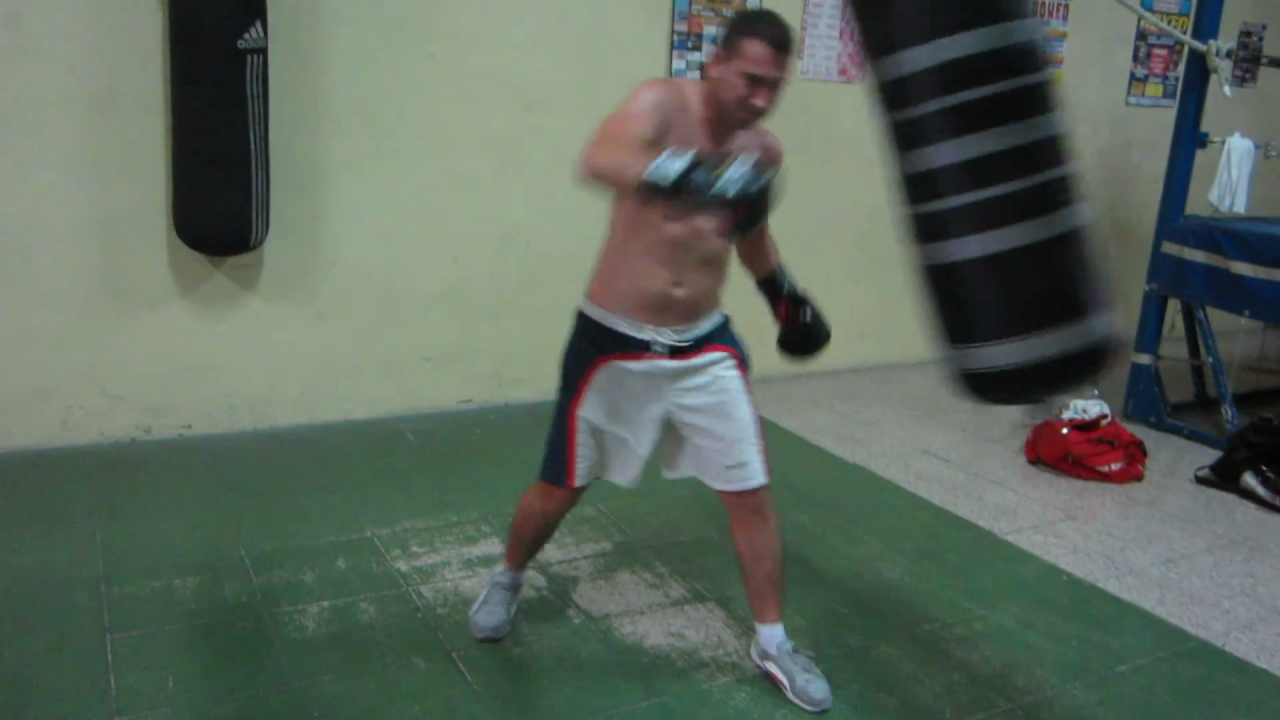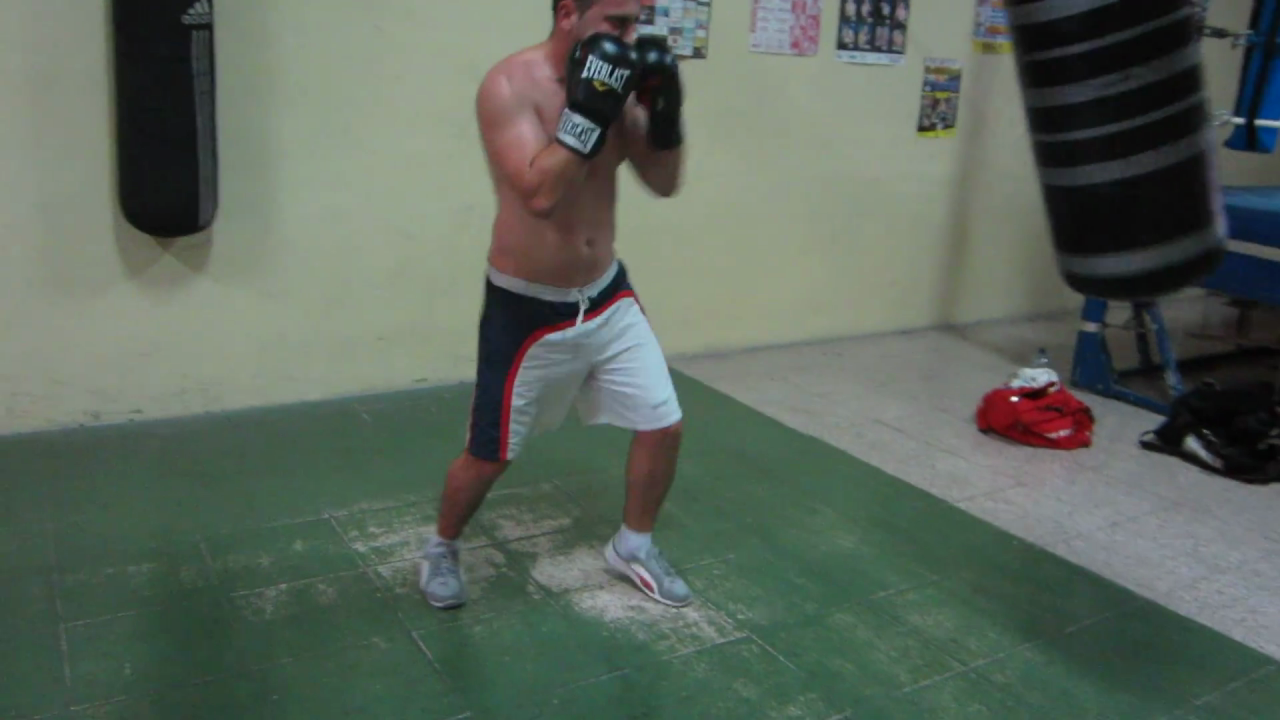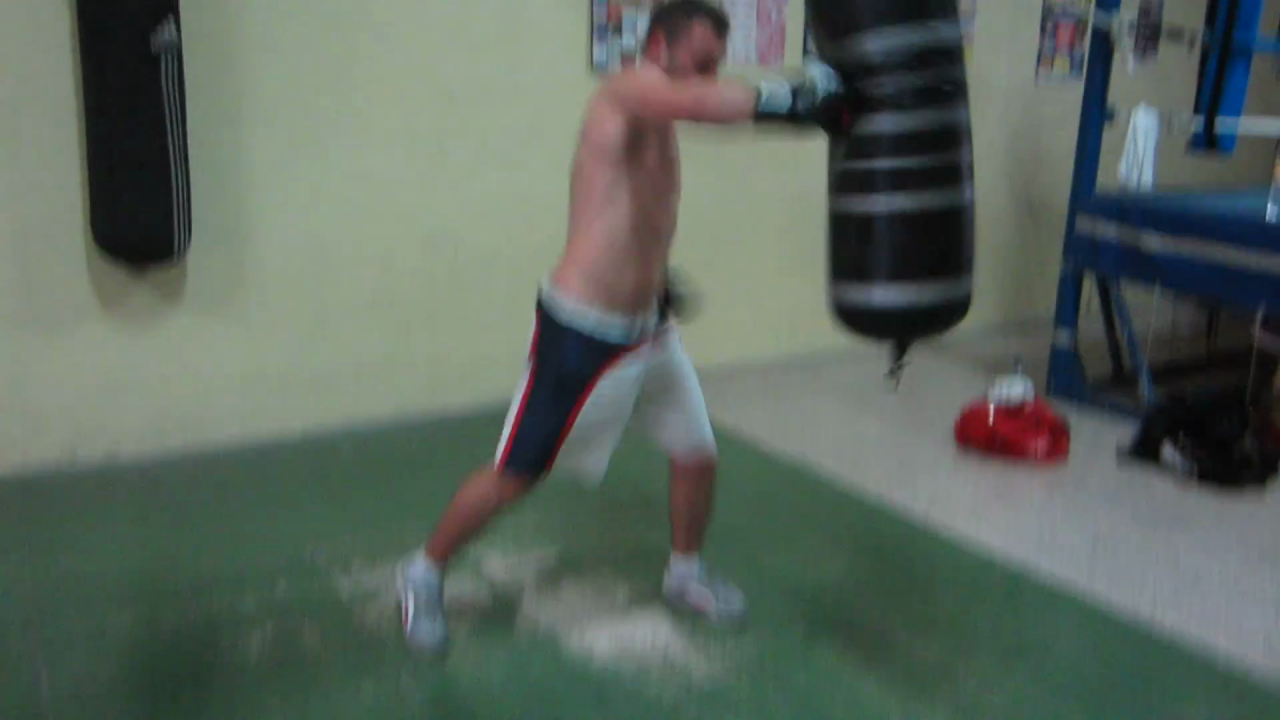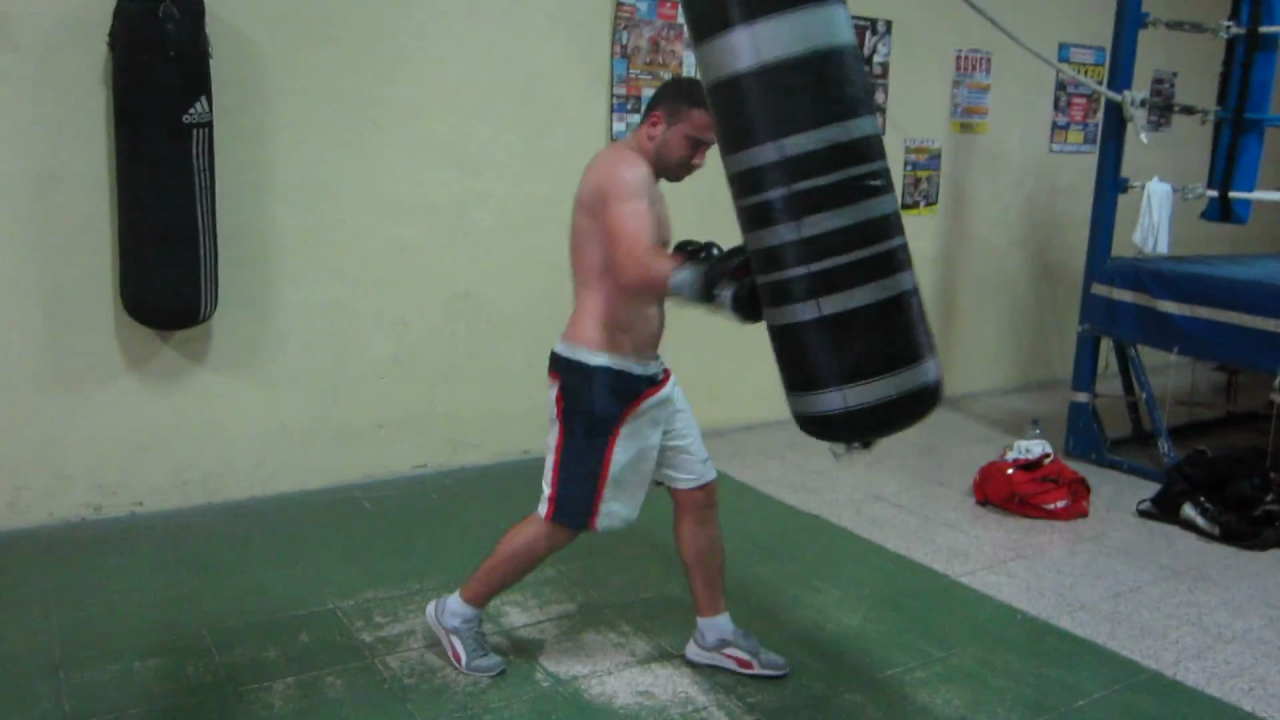
dt=0.5s
person 1, frame 1
left shoulder: (764, 148)
right shoulder: (660, 102)
right elbow: (605, 162)
left wrist: (783, 294)
right wrist: (701, 179)
left hip: (704, 346)
right hip: (612, 343)
left knee: (749, 495)
right knee: (559, 487)
left ankle: (772, 641)
right ankle: (507, 580)
person 1, frame 2
left shoulder: (618, 76)
right shoulder: (508, 86)
left elbow: (665, 182)
right elbow: (539, 194)
left wrist: (665, 108)
right wrist: (587, 109)
left hip: (607, 296)
right hip: (525, 306)
left knee: (663, 428)
right knee: (490, 455)
left ankle: (633, 544)
right ankle: (442, 548)
person 1, frame 3
left shoulder: (656, 111)
right shoulder: (634, 87)
right elbow: (703, 105)
left wrist: (662, 278)
right wrist: (793, 96)
left hip: (644, 327)
right hip: (583, 334)
left knee: (698, 456)
right knee: (514, 476)
left ankle: (685, 572)
right ankle: (426, 574)
person 1, frame 4
left shoulder: (636, 177)
right shoulder: (623, 171)
right elbow: (639, 273)
left wrist: (696, 262)
right wrist: (716, 282)
left hip: (645, 376)
right hip: (598, 381)
left knee: (699, 495)
right knee: (561, 523)
left ankle: (713, 633)
right ankle: (457, 612)
